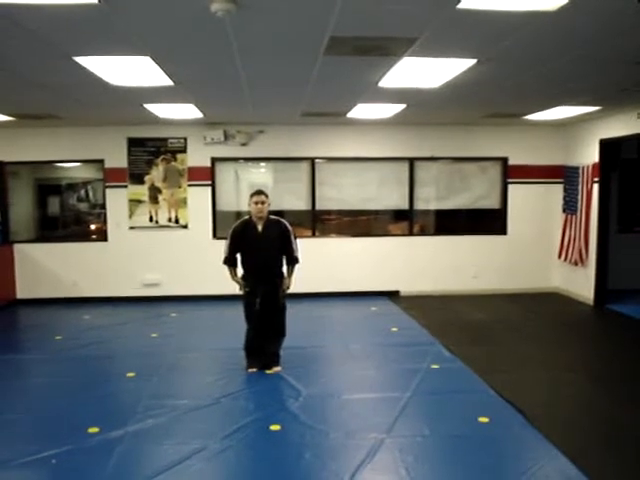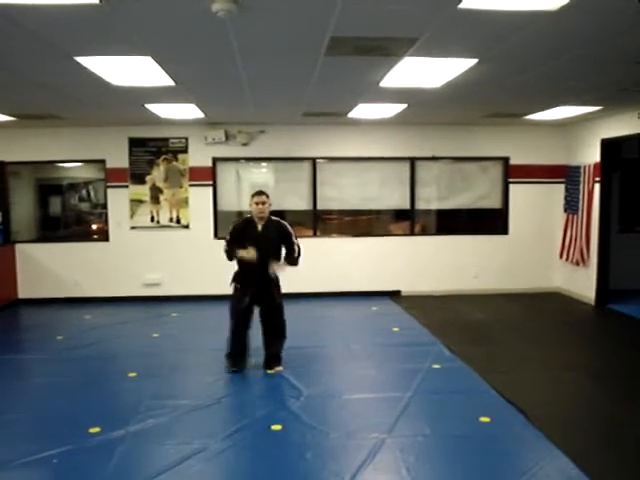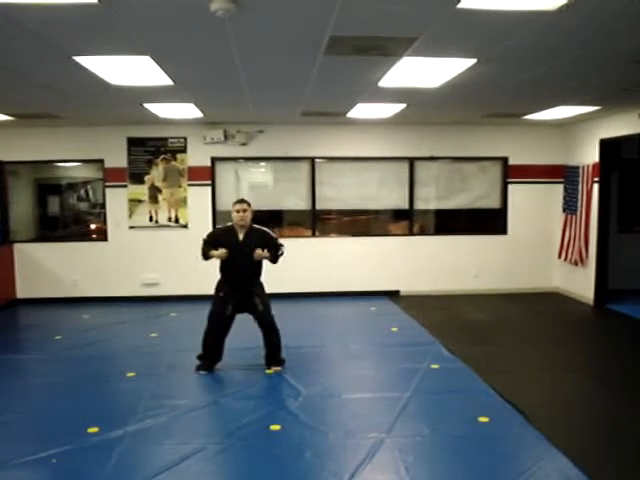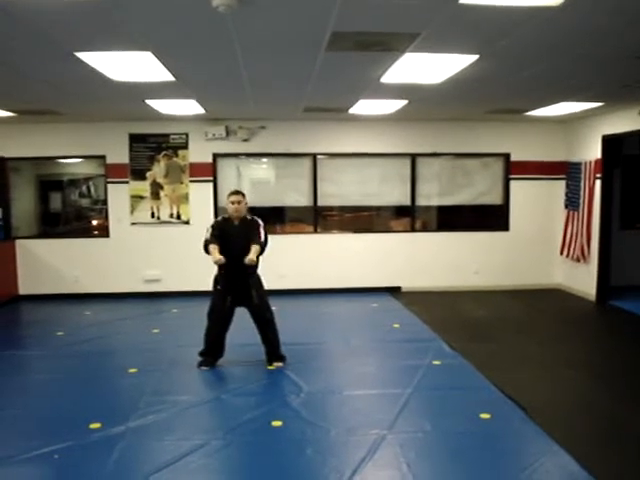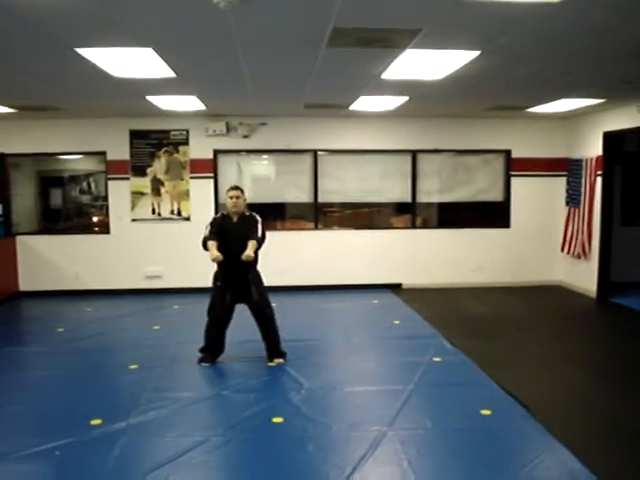
dt=0.4s
person 1, frame 1
left shoulder: (281, 226)
right shoulder: (240, 228)
left elbow: (291, 253)
right elbow: (230, 255)
left wrist: (288, 277)
right wrist: (235, 278)
left hip: (275, 283)
right hip: (251, 284)
left knee: (276, 324)
right knee: (254, 324)
left ankle: (272, 360)
right ankle: (253, 361)
person 1, frame 2
left shoulder: (280, 227)
right shoulder: (241, 225)
left elbow: (294, 251)
right elbow: (229, 248)
left wrist: (281, 264)
right wrist: (242, 254)
left hip: (269, 282)
right hip: (245, 281)
left knee: (275, 324)
right knee: (239, 321)
left ankle: (273, 361)
right ankle: (236, 360)
person 1, frame 3
left shoulder: (261, 233)
right shoulder: (221, 232)
left elbow: (279, 248)
right elbow: (205, 247)
left wrist: (266, 255)
right wrist: (214, 254)
left hip: (253, 287)
right hip: (227, 288)
left knee: (268, 323)
right knee: (216, 325)
left ankle: (274, 360)
right ankle: (207, 361)
person 1, frame 4
left shoulder: (255, 223)
right shoulder: (219, 224)
left elbow: (259, 241)
right elbow: (210, 241)
left wrist: (253, 254)
right wrist: (215, 254)
left hip: (250, 279)
right hip: (225, 279)
left knee: (264, 317)
right knee: (217, 318)
left ankle: (275, 356)
right ankle: (210, 356)
person 1, frame 5
left shoulder: (253, 220)
right shoulder: (218, 221)
left elbow: (256, 237)
right elbow: (209, 238)
left wrist: (250, 250)
right wrist: (213, 250)
left hip: (249, 275)
right hip: (225, 275)
left knee: (264, 313)
right knee: (217, 315)
left ankle: (275, 352)
right ankle: (210, 353)
